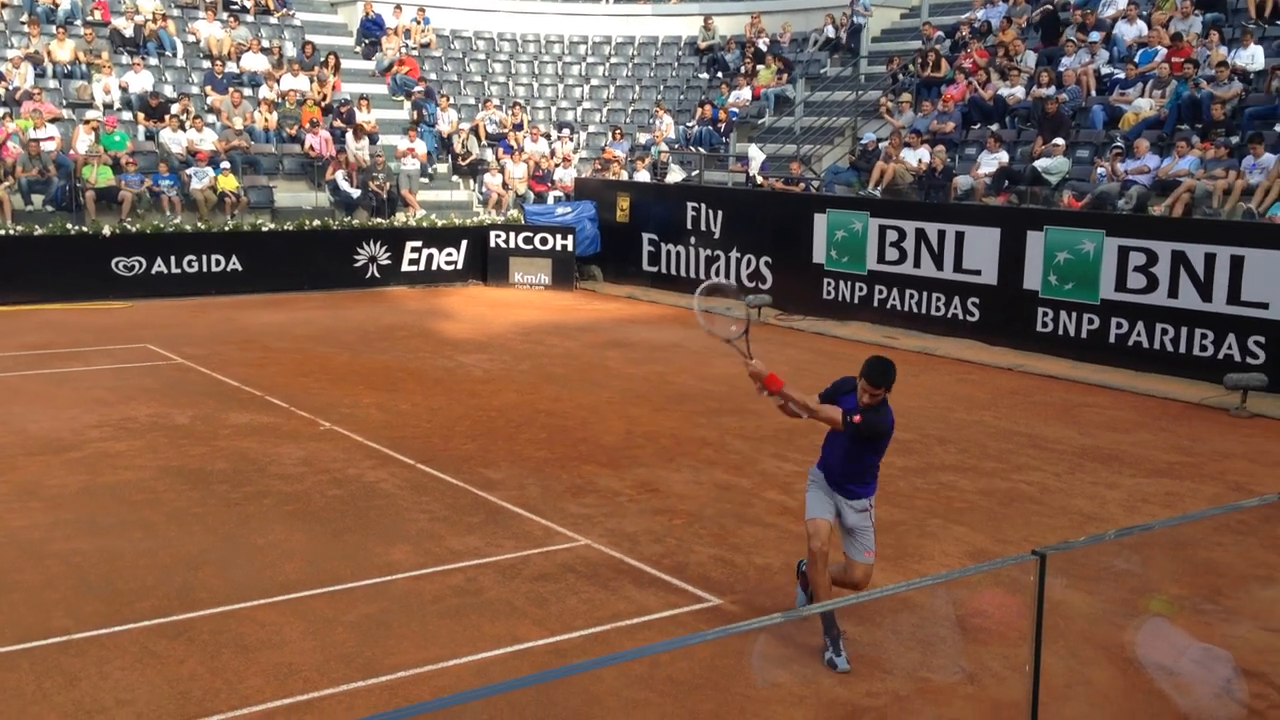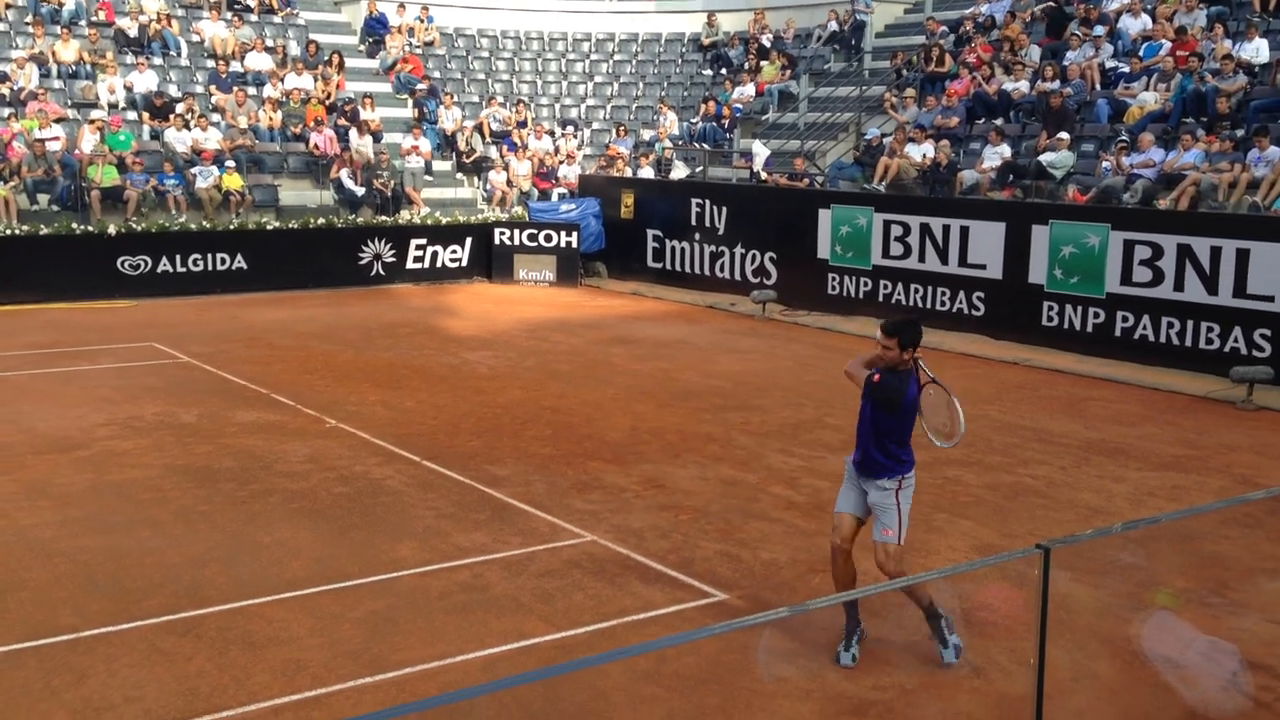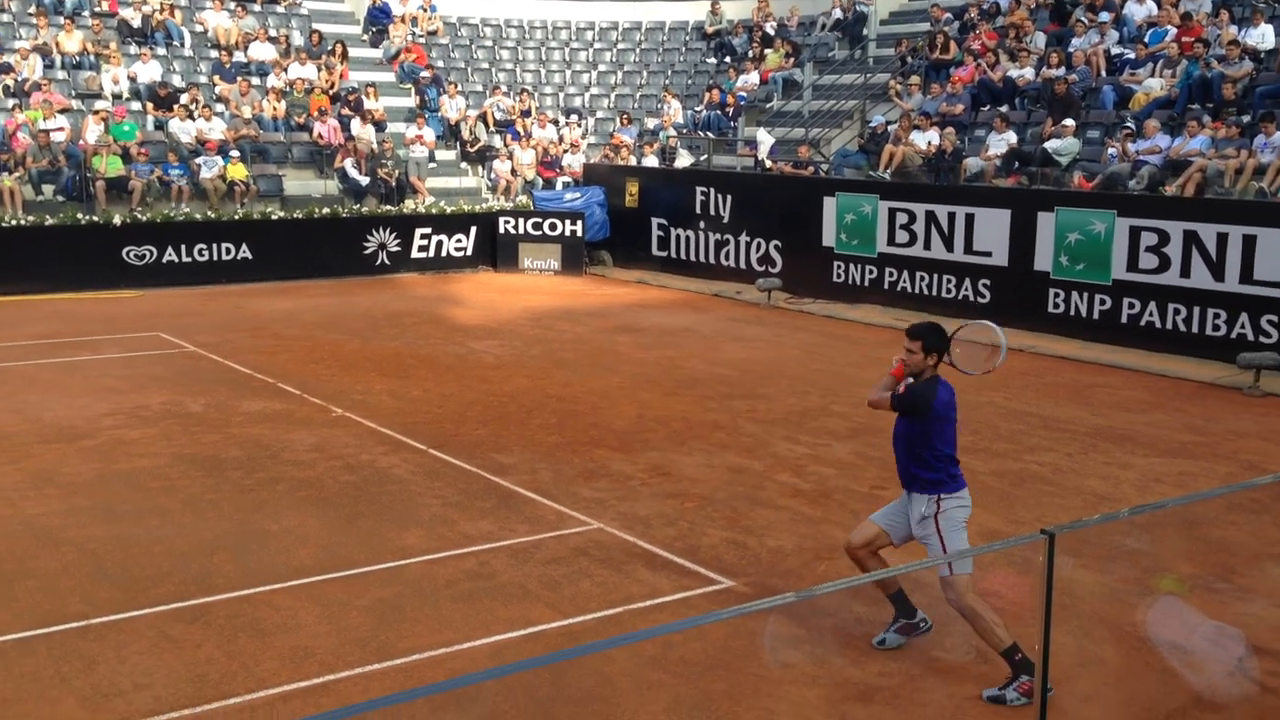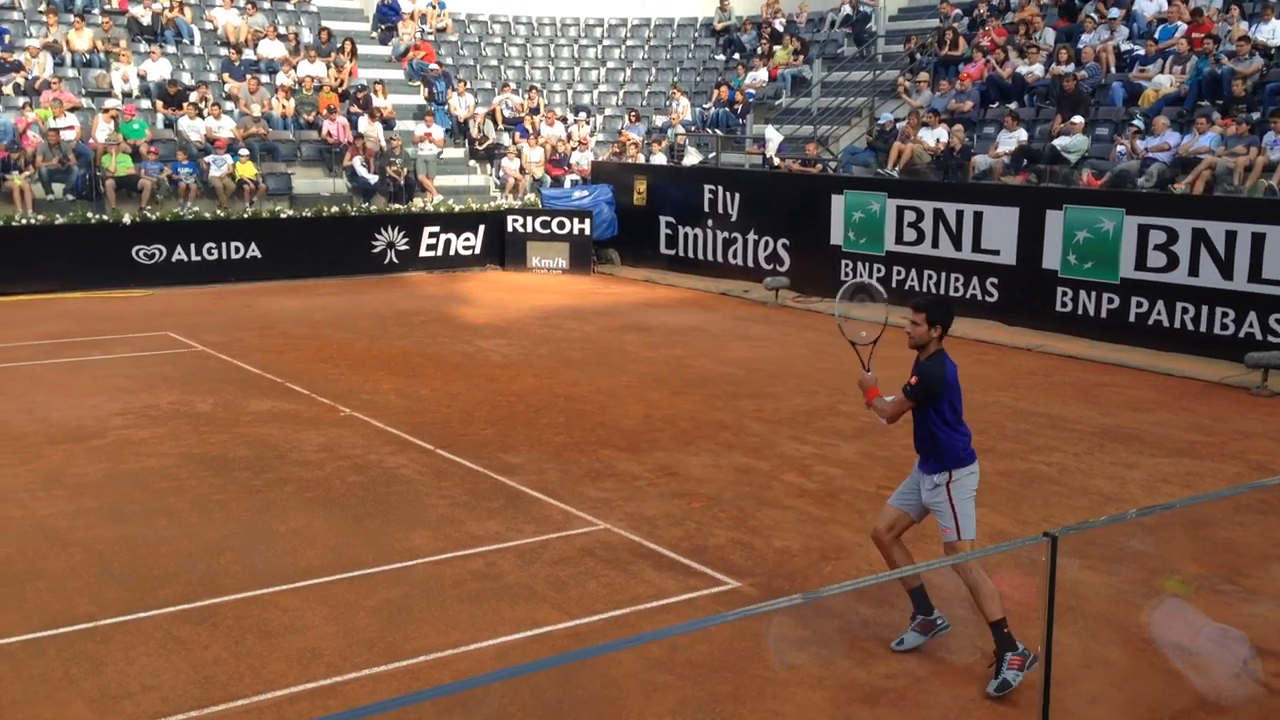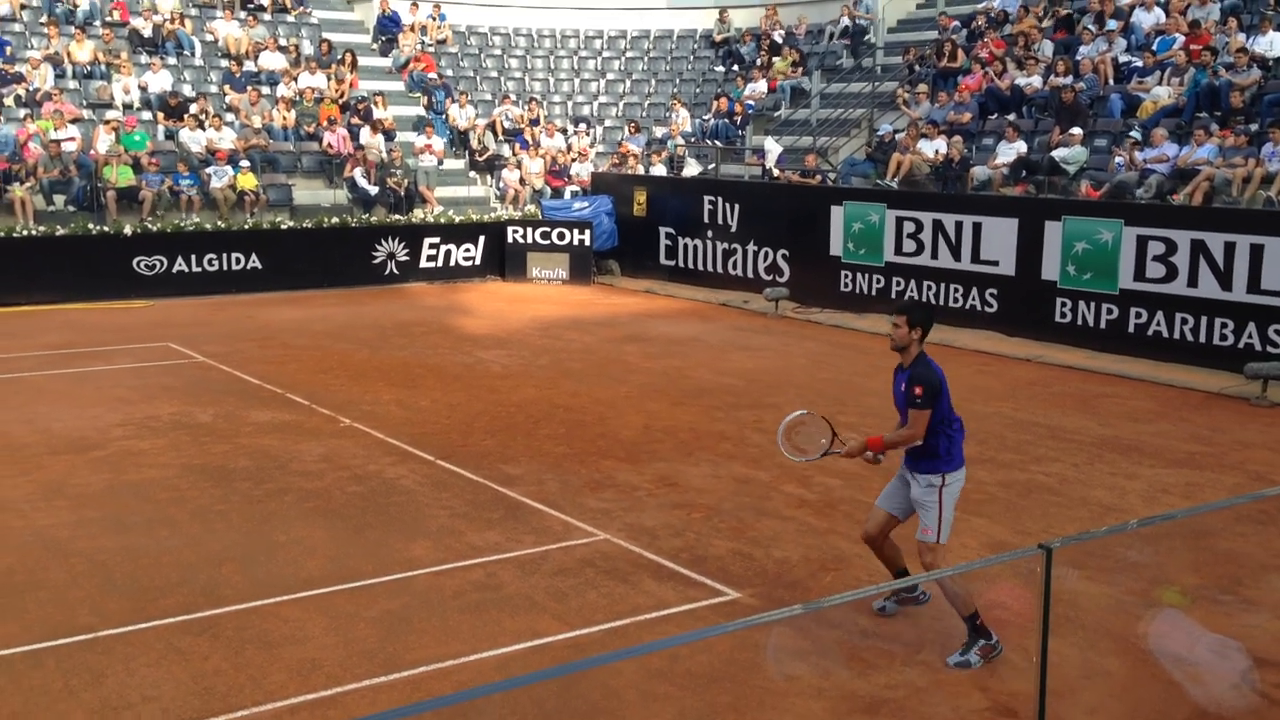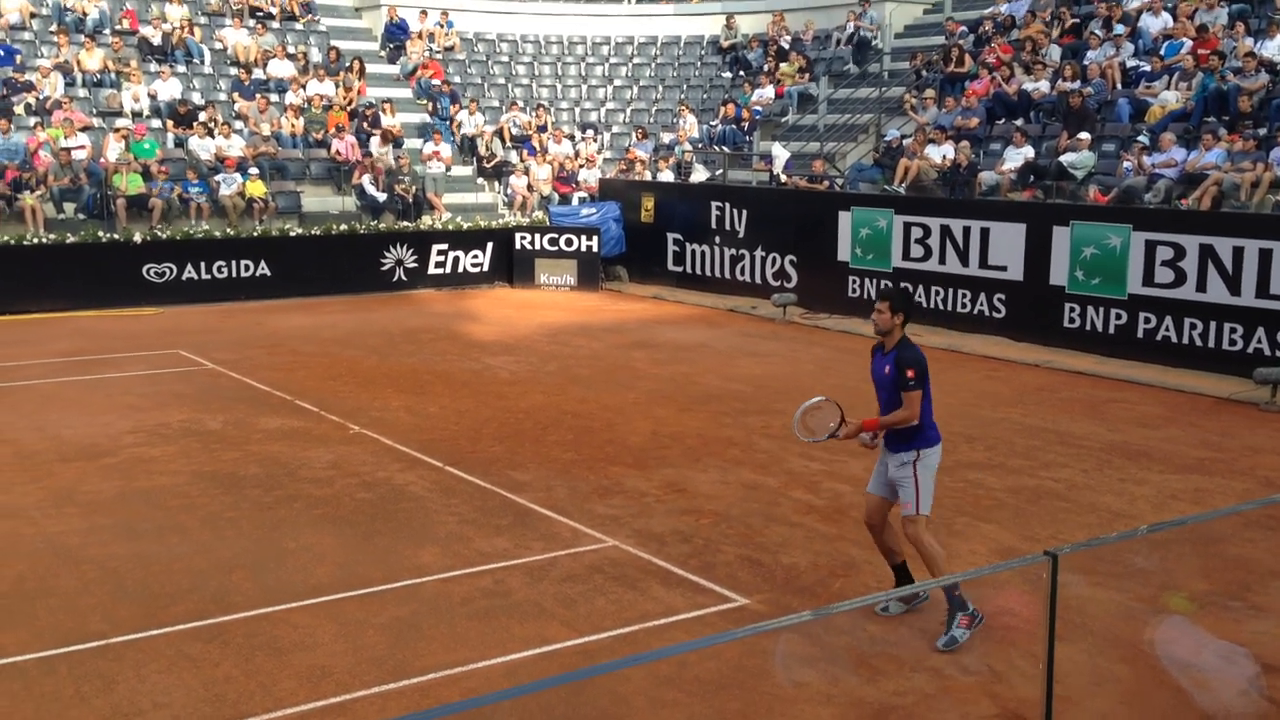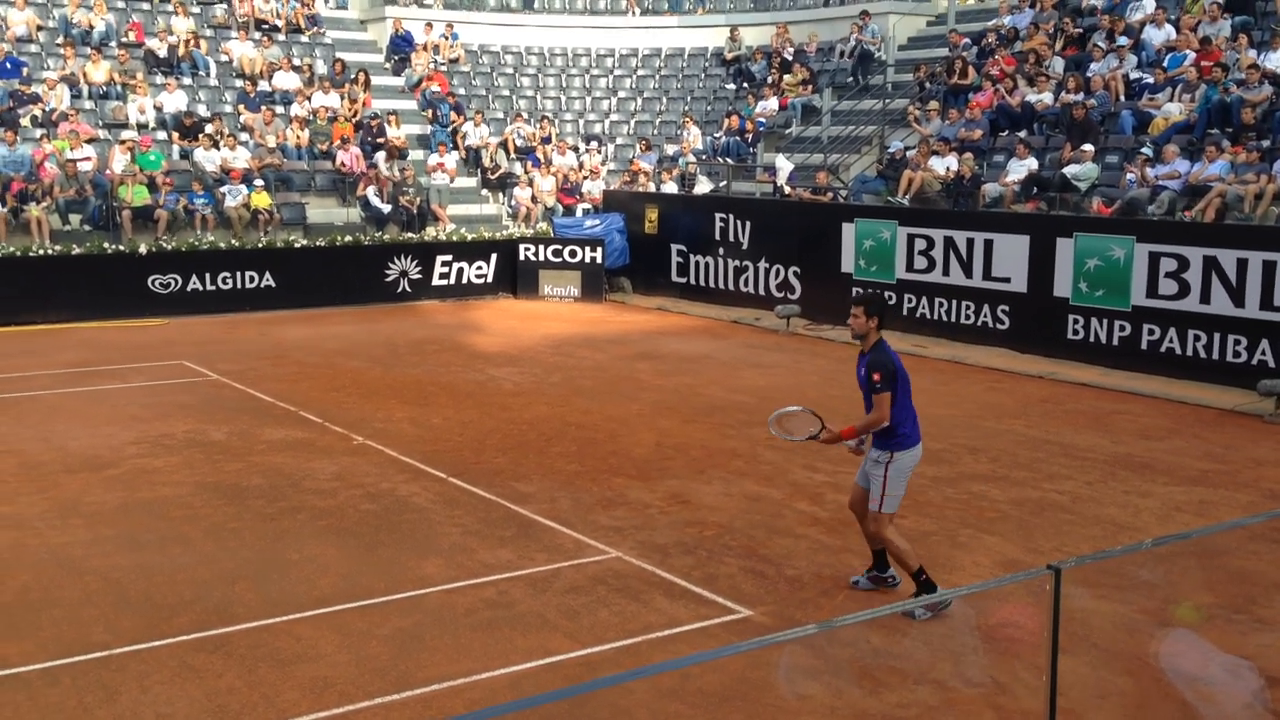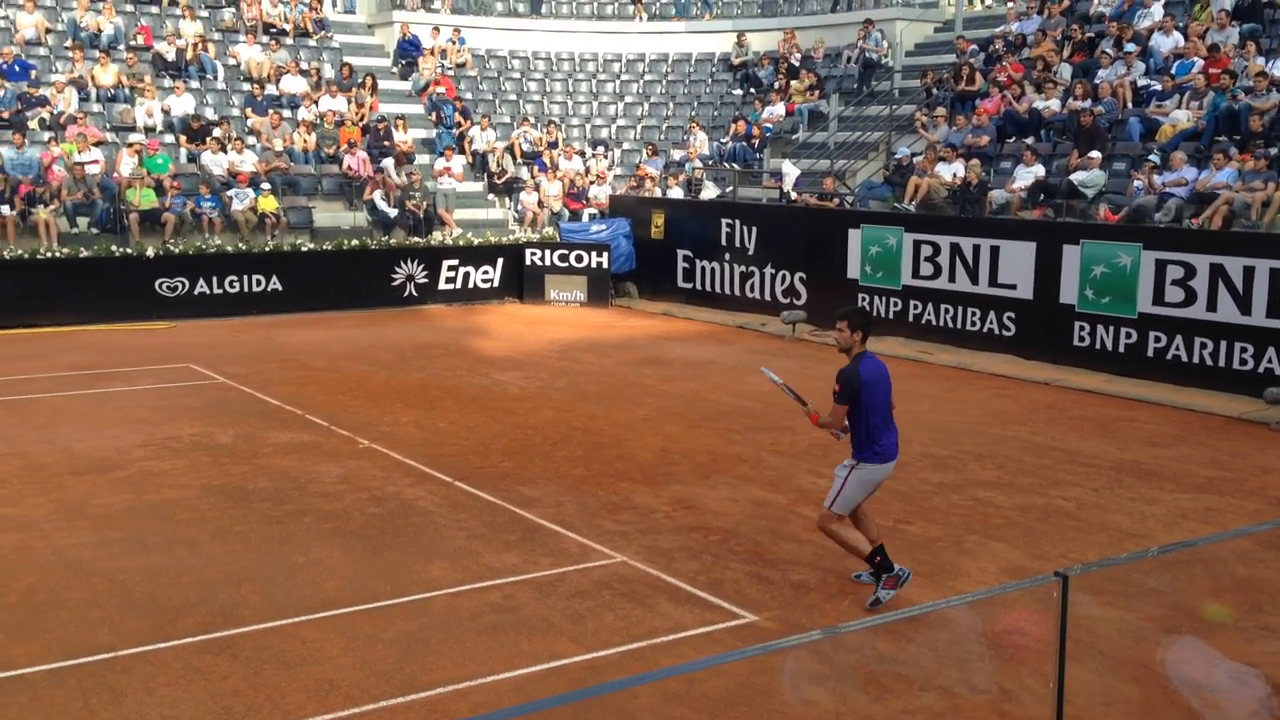
dt=0.2s
person 1, frame 1
left shoulder: (880, 422)
right shoulder: (847, 387)
left elbow: (817, 413)
right elbow: (800, 408)
left wrist: (774, 382)
right wrist: (772, 386)
left hip: (857, 497)
right hip: (823, 481)
left knee: (859, 579)
right knee: (819, 546)
left ankle: (809, 572)
right ankle: (831, 635)
person 1, frame 2
left shoulder: (895, 386)
right shoulder: (891, 368)
left elbow: (853, 372)
left wrist: (875, 356)
left hip: (891, 481)
right hip: (859, 468)
left knee: (889, 563)
right knee: (840, 544)
left ankle: (937, 621)
right ankle: (853, 627)
person 1, frame 3
left shoulder: (922, 394)
right shoulder: (932, 389)
left elbow: (875, 398)
left wrist: (897, 371)
left hip: (941, 502)
right hip: (916, 496)
left knee: (959, 595)
right knee: (857, 545)
left ankle: (1023, 673)
right ankle: (909, 618)
person 1, frame 4
left shoulder: (932, 369)
right shoulder: (929, 362)
left elbow: (888, 413)
right elbow: (903, 408)
left wrist: (870, 391)
right wrist: (884, 399)
left hip: (952, 474)
right hip: (927, 470)
left knee: (959, 561)
right knee: (882, 533)
left ankle: (1012, 651)
right ankle: (926, 617)
person 1, frame 5
left shoulder: (924, 376)
right shoulder: (901, 370)
left elbow: (915, 435)
left wrist: (868, 443)
right wrist: (879, 447)
left hip: (940, 476)
right hip: (912, 471)
left knee: (931, 558)
right knee: (873, 533)
left ankle: (983, 638)
right ankle: (908, 590)
person 1, frame 6
left shoulder: (909, 358)
right shoulder: (878, 352)
left elbow: (911, 415)
left wrist: (863, 427)
right wrist: (873, 429)
left hip: (918, 452)
right hip: (896, 450)
left knee: (915, 531)
right knee: (873, 520)
left ankle: (962, 610)
right ankle: (905, 587)
person 1, frame 7
left shoulder: (878, 361)
right shoulder: (869, 354)
left elbow: (880, 418)
left wrist: (841, 435)
right wrist: (860, 437)
left hip: (897, 450)
right hip: (886, 446)
left knee: (879, 526)
right knee: (858, 505)
left ankle: (930, 591)
right ankle: (881, 572)
person 1, frame 8
left shoulder: (849, 375)
right shoulder: (876, 364)
left elbow: (835, 421)
left wrist: (815, 419)
right wrist: (851, 421)
left hip: (869, 461)
right hip: (887, 454)
left knee: (829, 522)
right knee: (852, 506)
left ankle: (889, 571)
right ankle: (882, 567)
